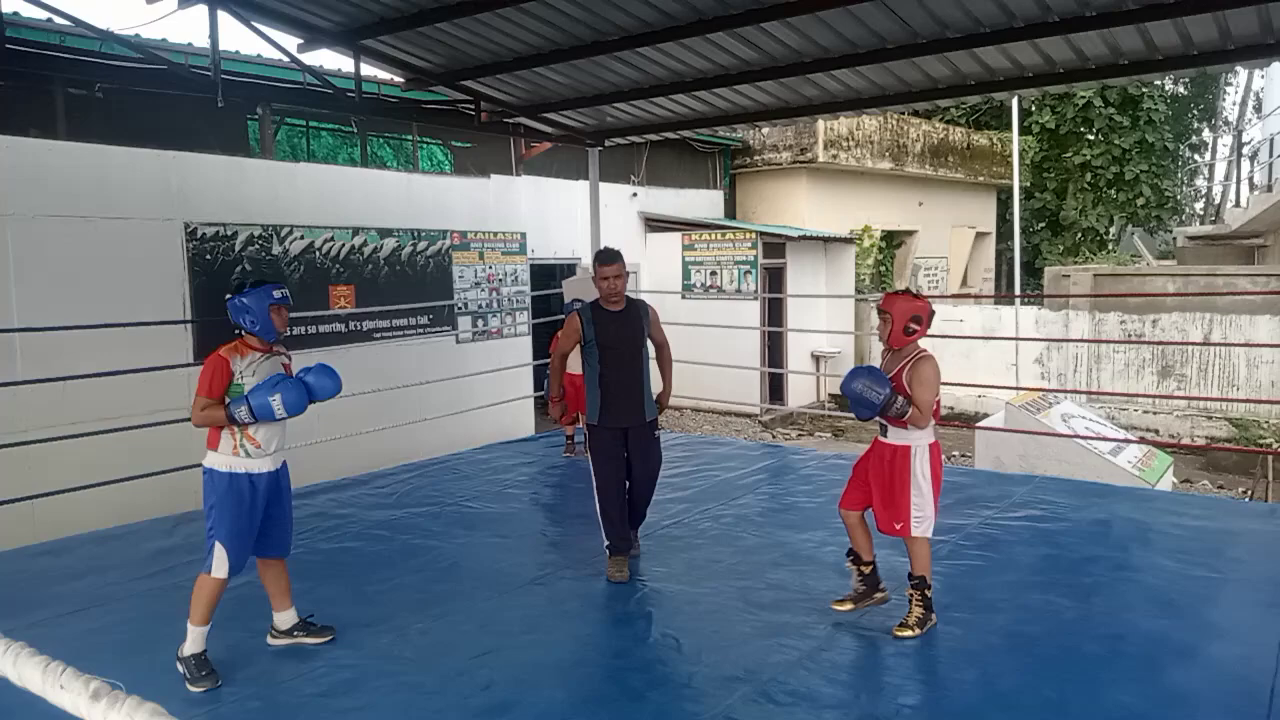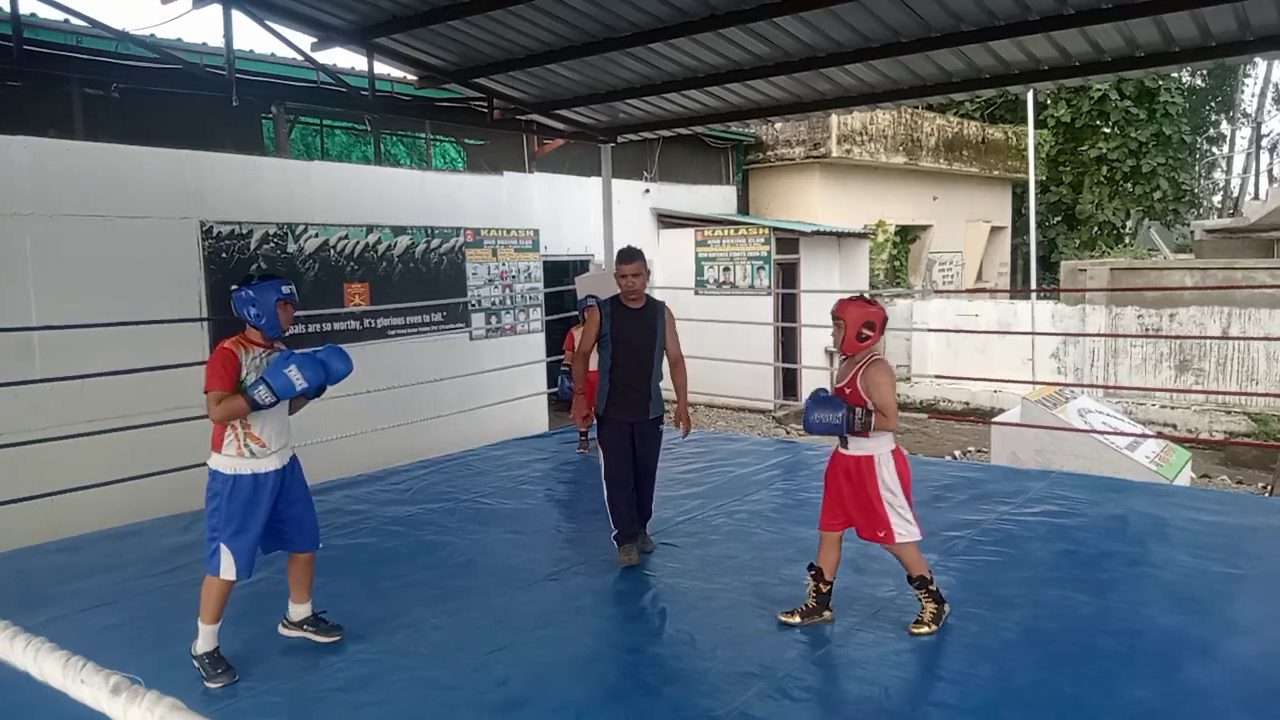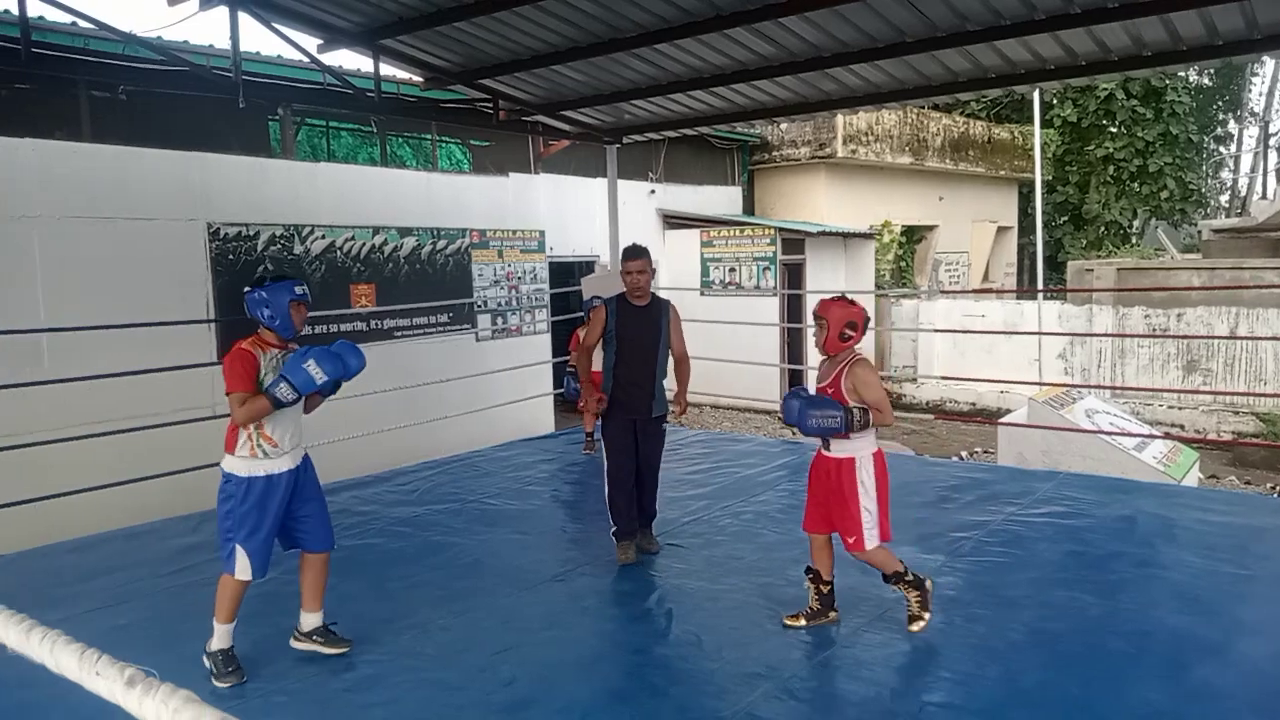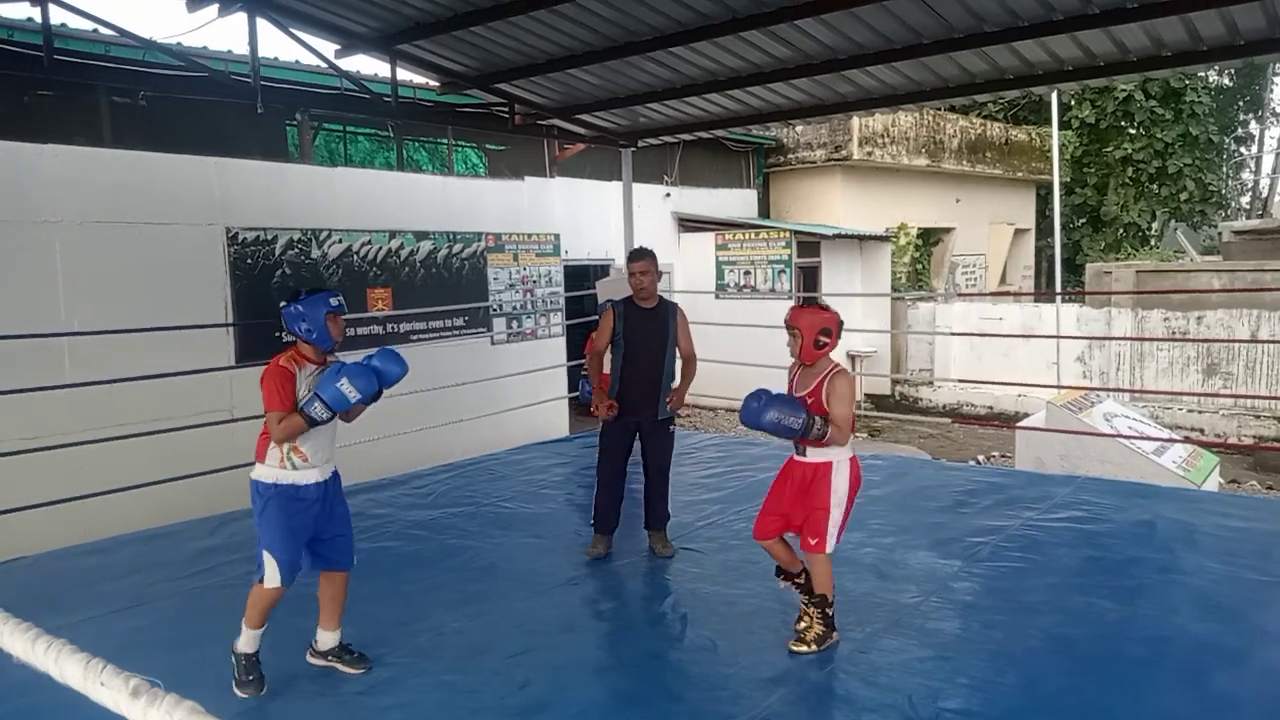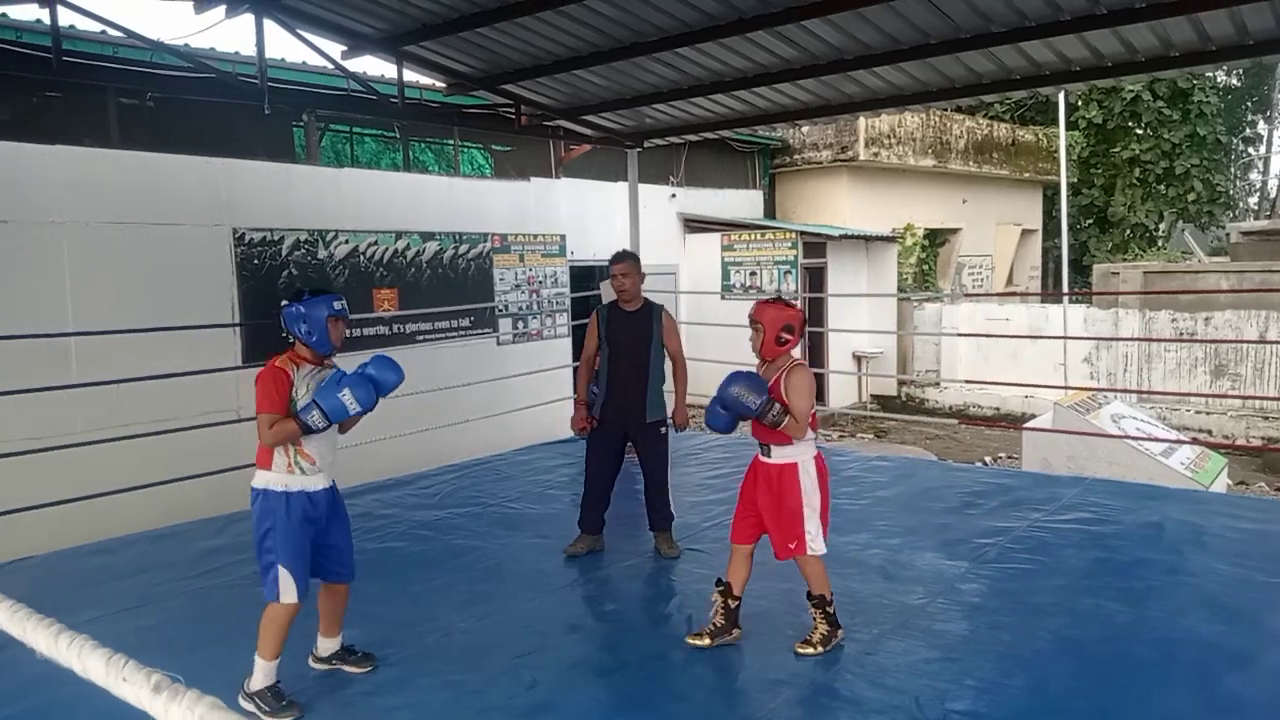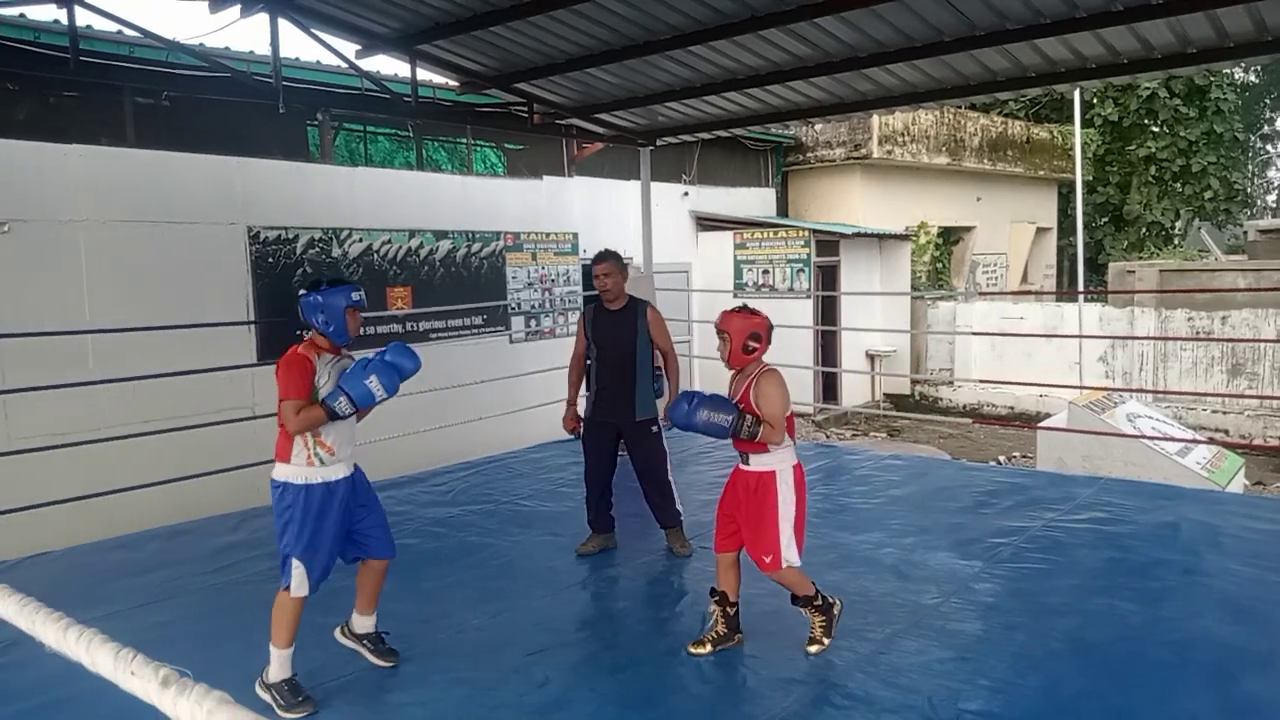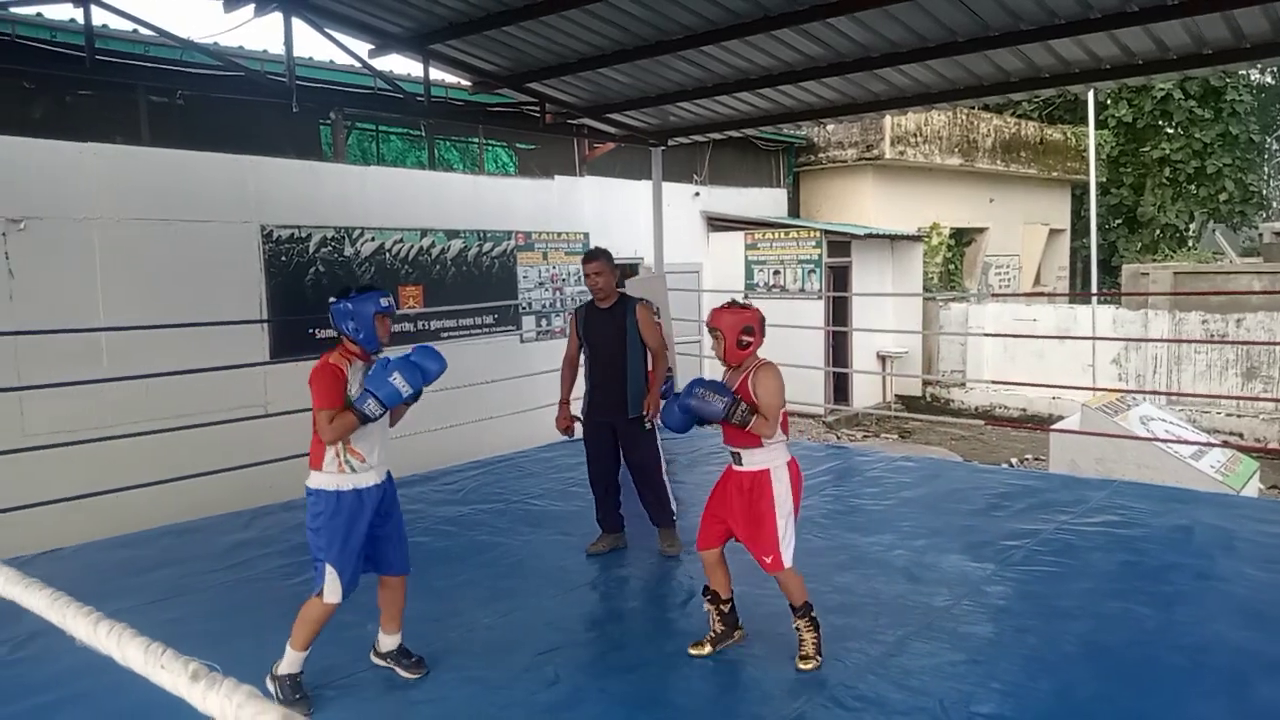
dt=0.2s
person 1, frame 1
left shoulder: (281, 358)
right shoulder: (224, 360)
right elbow: (200, 415)
left wrist: (304, 393)
right wrist: (249, 409)
left hip: (271, 469)
right hip: (231, 474)
left knee: (273, 551)
right knee: (221, 564)
left ankle: (286, 624)
right ankle: (191, 650)
person 1, frame 2
left shoulder: (281, 352)
right shoulder: (228, 354)
right elbow: (217, 411)
left wrist: (314, 382)
right wrist: (269, 388)
left hip: (282, 466)
right hip: (238, 475)
left knee: (303, 545)
right knee: (227, 566)
left ankle: (299, 617)
right ankle: (205, 647)
person 1, frame 3
left shoulder: (295, 352)
right shoulder: (244, 355)
right elbow: (244, 413)
left wrist: (329, 377)
right wrist: (291, 386)
left hip: (294, 467)
right hip: (250, 476)
left knee: (318, 547)
right knee: (244, 564)
left ankle: (311, 627)
right ankle: (220, 645)
person 1, frame 4
left shoulder: (332, 361)
right shoulder: (282, 368)
left elbow: (347, 415)
right elbow: (277, 427)
left wrist: (370, 389)
right wrist: (322, 405)
left hip: (322, 480)
right hip: (279, 485)
left knee: (336, 566)
right knee: (275, 577)
left ankle: (326, 645)
right ankle: (245, 650)
person 1, frame 5
left shoulder: (330, 369)
right shoulder: (278, 372)
left elbow: (339, 427)
right elbow: (269, 436)
left wrist: (364, 397)
right wrist: (320, 412)
left hip: (321, 490)
right hip: (281, 494)
left knee: (338, 575)
right knee: (289, 592)
left ankle: (328, 649)
person 1, frame 6
left shoulder: (343, 358)
right shoulder: (299, 359)
right elbow: (294, 422)
left wrist: (381, 383)
right wrist: (345, 397)
left hip: (345, 477)
right hip: (302, 484)
left knee: (377, 554)
right knee: (299, 583)
left ankle: (360, 628)
right ankle: (276, 677)
person 1, frame 7
left shoulder: (376, 364)
right shoulder: (331, 369)
right elbow: (329, 432)
left wrist: (409, 387)
right wrist: (375, 401)
left hip: (376, 484)
right hip: (336, 493)
left knee: (397, 571)
right knee: (332, 591)
left ankle: (388, 647)
right ankle: (285, 671)
person 2, frame 1
left shoulder: (924, 364)
right shoulder: (887, 355)
left elbow: (922, 417)
left wrist: (886, 398)
right wrist: (868, 401)
left hip: (913, 453)
right hip: (884, 446)
left knee: (912, 531)
right knee: (850, 510)
left ankle: (922, 607)
right ankle: (869, 584)
person 2, frame 2
left shoulder: (877, 370)
right shoulder: (847, 364)
left elbow: (889, 420)
left wrist: (848, 419)
right wrist: (822, 411)
left hip: (876, 462)
right hip: (846, 457)
left knee: (894, 536)
right knee: (829, 530)
left ankle: (933, 602)
right ankle: (818, 604)
person 2, frame 3
left shoulder: (861, 368)
right shoulder: (829, 365)
left elbow: (886, 414)
left wrist: (846, 416)
right wrist: (807, 410)
left hip: (859, 463)
right hip: (828, 458)
left knee: (860, 544)
right knee: (817, 532)
left ankle: (914, 586)
right ankle: (822, 604)
person 2, frame 4
left shoulder: (838, 380)
right shoulder: (796, 370)
left elbow: (841, 435)
left wrist: (805, 424)
right wrist: (769, 412)
left hip: (832, 469)
right hip: (799, 465)
left knee: (816, 548)
right knee: (765, 533)
left ankle: (824, 622)
right ankle: (813, 594)
person 2, frame 5
left shoulder: (799, 374)
right shoulder: (762, 369)
left elbow: (798, 427)
left wrist: (761, 407)
right wrist: (731, 409)
left hip: (797, 470)
right hip: (764, 466)
left knee: (803, 552)
right knee: (740, 543)
left ankle: (828, 626)
right ankle: (726, 622)
person 2, frame 6
left shoulder: (769, 381)
right shoulder: (737, 378)
left elbow: (774, 434)
left wrist: (736, 421)
right wrist: (705, 414)
left hip: (776, 477)
right hip: (744, 474)
left knee: (774, 563)
right knee: (725, 550)
left ankle: (821, 607)
right ankle: (726, 626)
person 2, frame 7
left shoulder: (766, 374)
right shoulder: (731, 374)
left elbow: (770, 426)
left wrist: (725, 411)
right wrist: (699, 408)
left hip: (771, 475)
right hip: (738, 472)
left knee: (775, 562)
right knee: (708, 547)
left ankle: (808, 628)
right ankle: (726, 625)
person 3, frame 1
left shoulder: (644, 312)
right shoulder: (581, 318)
left elbow: (662, 348)
right elbow: (560, 356)
left wrist: (666, 388)
right wrist: (556, 398)
left hip: (642, 414)
right hip: (602, 418)
left knee: (646, 476)
right knee: (609, 485)
left ankle: (630, 531)
right ankle: (617, 551)
person 3, frame 2
left shoulder: (661, 313)
right shoulder: (601, 312)
left elbow: (675, 358)
right elbow: (582, 354)
left wrist: (682, 403)
right wrist: (579, 396)
left hip: (650, 410)
right hip: (611, 411)
left knee: (645, 473)
right knee: (617, 475)
left ankle: (640, 528)
right ankle: (626, 540)
person 3, frame 3
left shoulder: (666, 311)
right shoulder: (606, 309)
left elbow: (680, 357)
right elbow: (585, 349)
left wrist: (681, 390)
right wrist: (587, 386)
left hip: (653, 408)
right hip: (615, 408)
left knee: (648, 470)
right knee: (619, 473)
left ankle: (643, 528)
right ankle: (623, 537)
person 3, frame 4
left shoulder: (673, 314)
right shoulder: (614, 312)
left elbow: (688, 358)
right elbow: (596, 354)
left wrist: (681, 389)
right wrist: (598, 392)
left hip: (659, 411)
right hip: (620, 408)
left knee: (658, 472)
right knee: (609, 470)
left ankle: (656, 531)
right ankle: (603, 533)
person 3, frame 5
left shoulder: (659, 316)
right shoulder: (600, 317)
left elbow: (678, 361)
right elbow: (587, 361)
left wrist: (680, 405)
right wrist: (580, 405)
left hip: (650, 414)
right hip: (607, 413)
left knee: (657, 474)
right knee: (597, 474)
left ankle: (663, 532)
right ankle: (590, 533)
person 3, frame 6
left shoulder: (645, 312)
right shoulder: (588, 317)
left elbow: (668, 355)
right elbow: (578, 361)
left wrist: (675, 399)
right wrist: (571, 405)
left hip: (641, 412)
right hip: (598, 413)
left knee: (655, 471)
right knee: (596, 475)
left ankle: (674, 530)
right ankle: (602, 532)
person 3, frame 7
left shoulder: (637, 310)
right shoulder: (580, 316)
left elbow: (659, 353)
right elbow: (571, 361)
left wrist: (654, 393)
right wrist: (564, 404)
left hip: (634, 409)
right hip: (595, 411)
left knee: (648, 469)
right knee: (600, 474)
left ankle: (667, 526)
right ankle: (611, 531)
